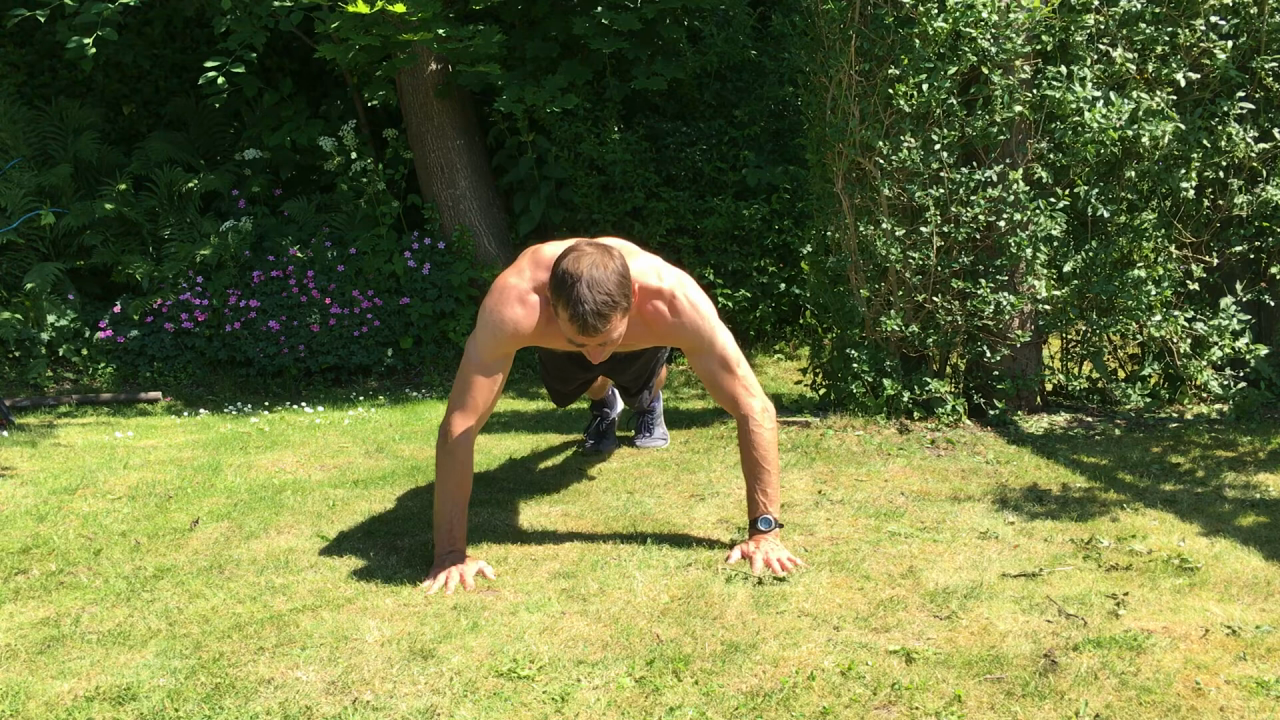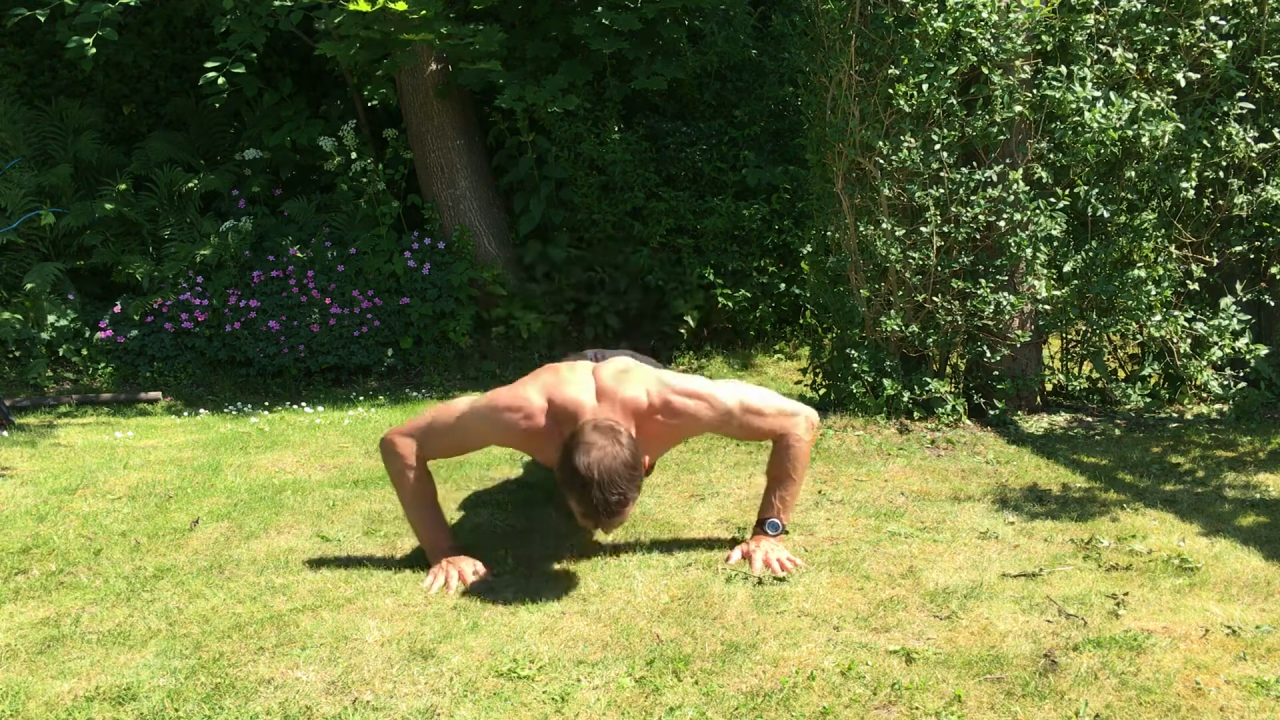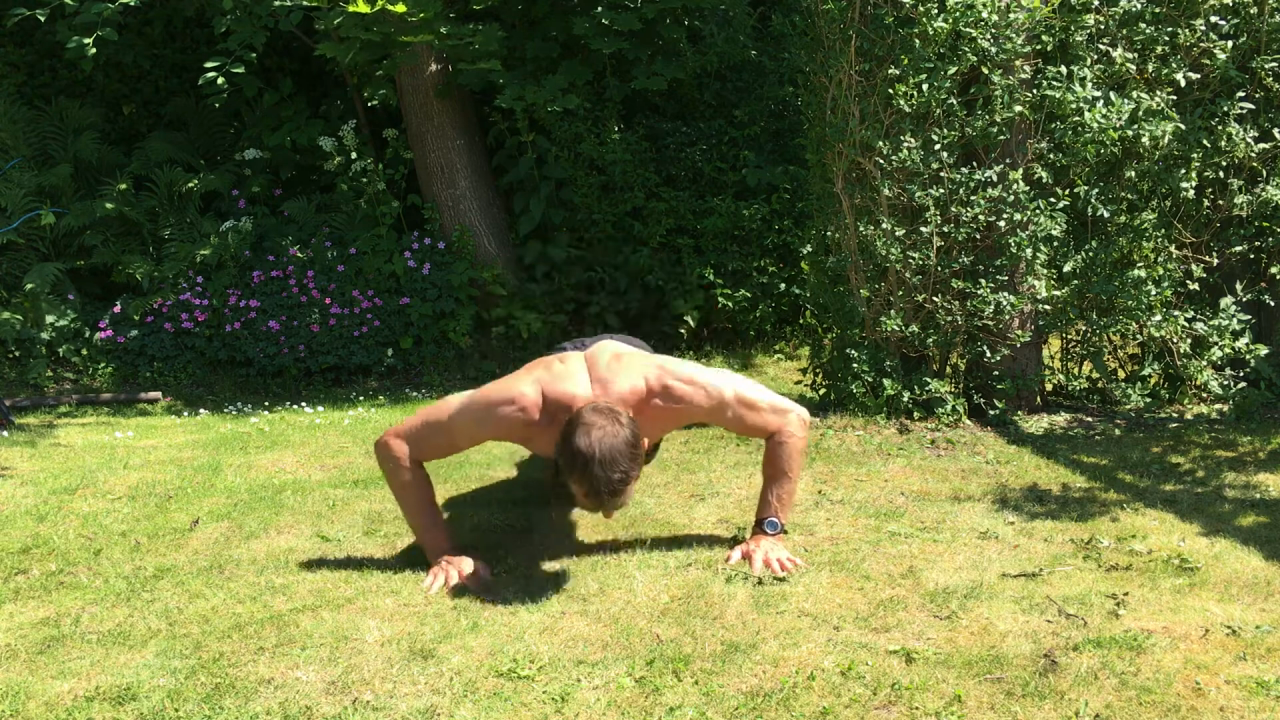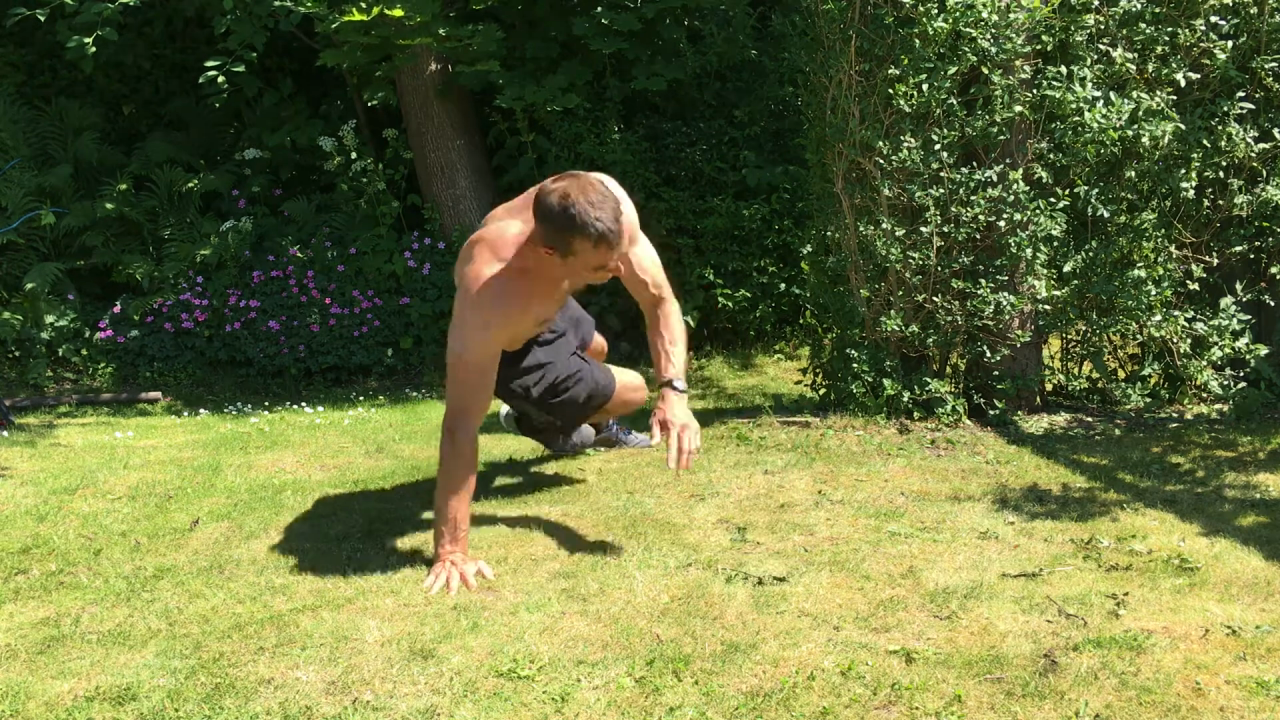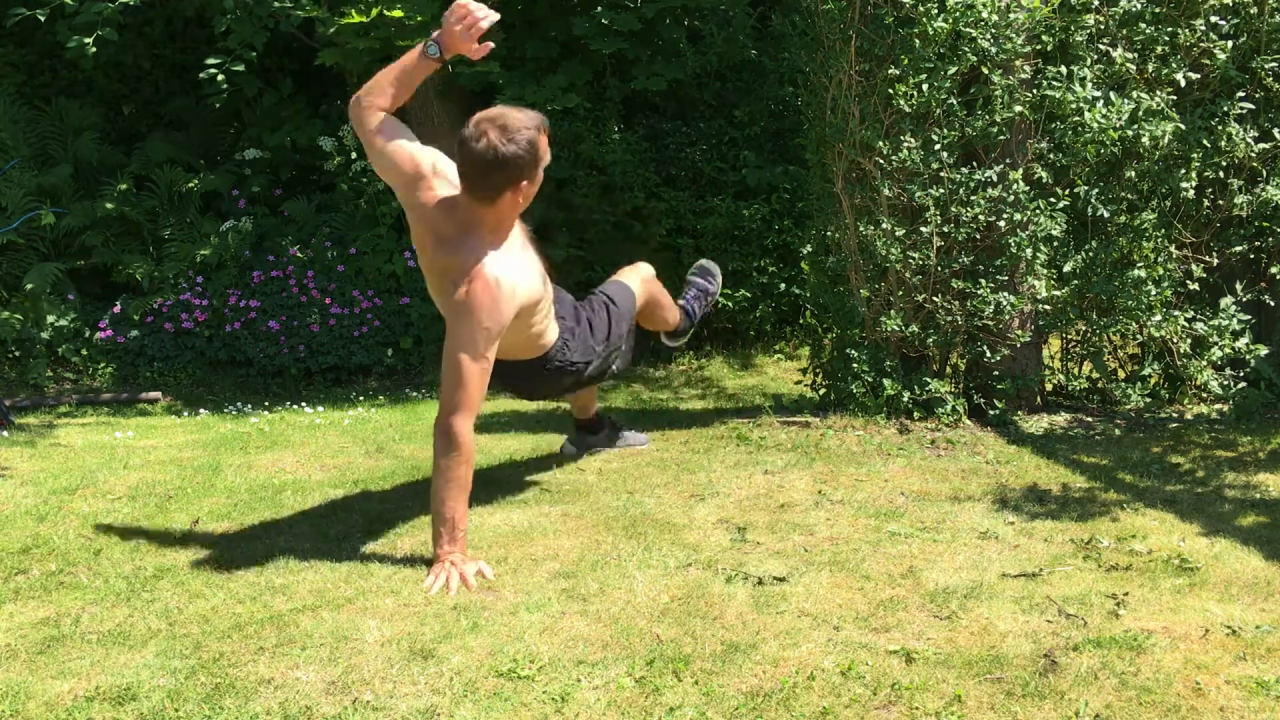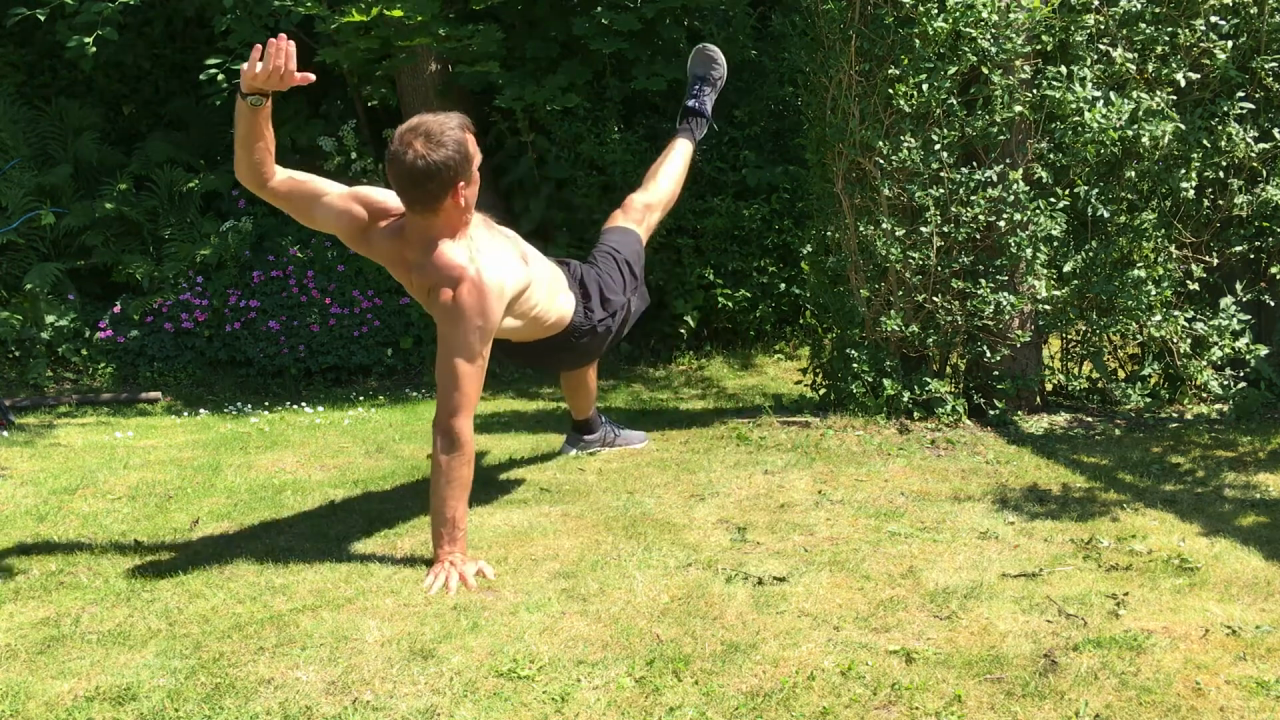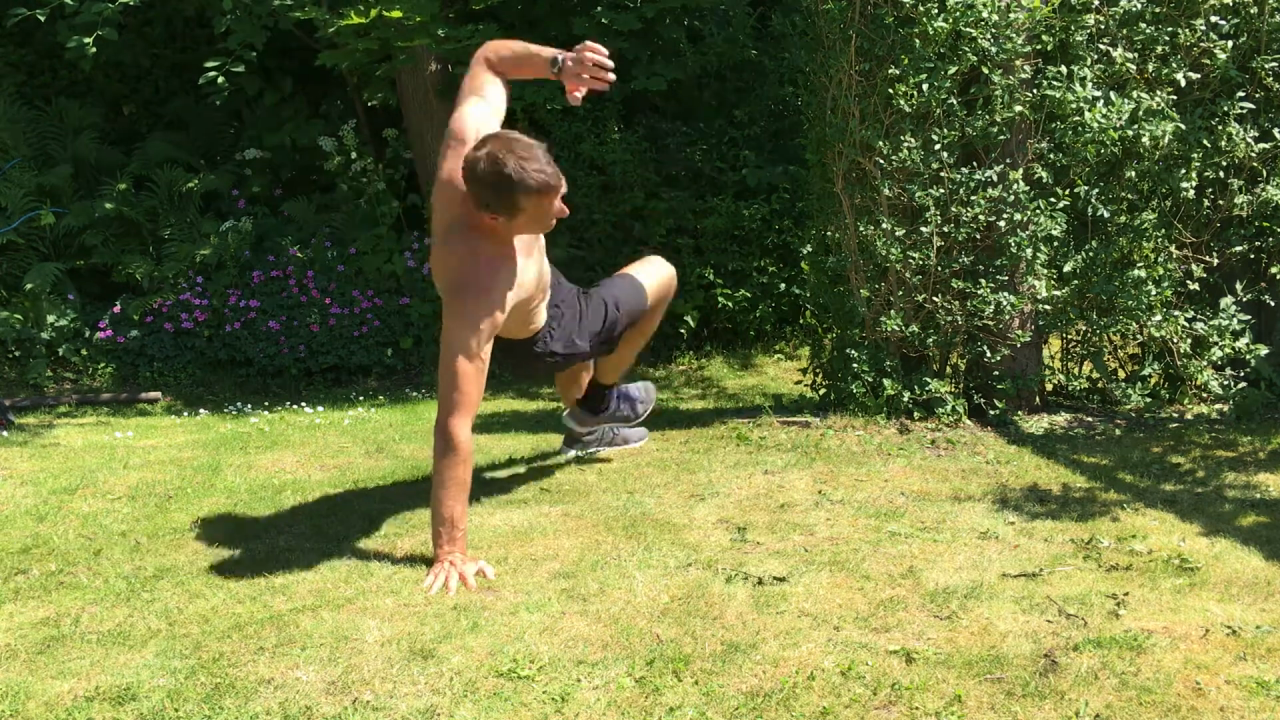
dt=0.5s
person 1, frame 1
left shoulder: (674, 301)
right shoulder: (517, 304)
left elbow: (755, 409)
right elbow: (460, 422)
left wrist: (764, 530)
right wrist: (450, 550)
left hip: (643, 334)
right hip: (557, 336)
left knee: (640, 391)
right knee: (571, 390)
left ankle: (649, 403)
right ankle: (604, 405)
person 1, frame 2
left shoulder: (676, 406)
right shoulder: (522, 414)
left elbow: (802, 423)
right elbow: (397, 444)
left wrist: (768, 531)
right wrist: (444, 553)
left hip: (638, 388)
person 1, frame 3
left shoulder: (676, 391)
right shoulder: (518, 407)
left elbow: (795, 420)
right elbow: (392, 445)
left wrist: (768, 530)
right wrist: (443, 554)
left hip: (624, 355)
person 1, frame 4
left shoulder: (607, 200)
right shoulder: (487, 291)
left elbow: (656, 293)
right elbow: (463, 420)
left wrist: (674, 388)
right wrist: (452, 548)
left hip: (551, 313)
right hip: (508, 354)
left knee: (594, 350)
right knee: (630, 391)
left ankle: (600, 428)
right ankle: (534, 419)
person 1, frame 5
left shoulder: (430, 183)
right shoulder: (486, 288)
left elbow: (367, 107)
right elbow: (454, 425)
right wrist: (451, 551)
left hip: (508, 342)
right hip: (543, 363)
left knee: (584, 316)
right knee: (640, 278)
left ankle: (591, 430)
right ankle: (680, 321)
person 1, frame 6
left shoulder: (372, 216)
right shoulder: (468, 286)
left elbow: (258, 174)
right elbow: (454, 429)
left wrist: (255, 91)
right wrist: (450, 552)
left hip: (532, 335)
right hip: (580, 314)
right knee: (639, 209)
left ankle: (587, 429)
right ankle: (692, 123)
person 1, frame 7
left shoulder: (466, 159)
right shoulder: (475, 284)
left elbow: (487, 58)
right elbow: (457, 424)
left wrist: (559, 63)
right wrist: (448, 550)
left hip: (536, 293)
right hip: (531, 333)
left knee: (578, 329)
right knee: (659, 274)
left ankle: (590, 428)
right ankle: (602, 399)
